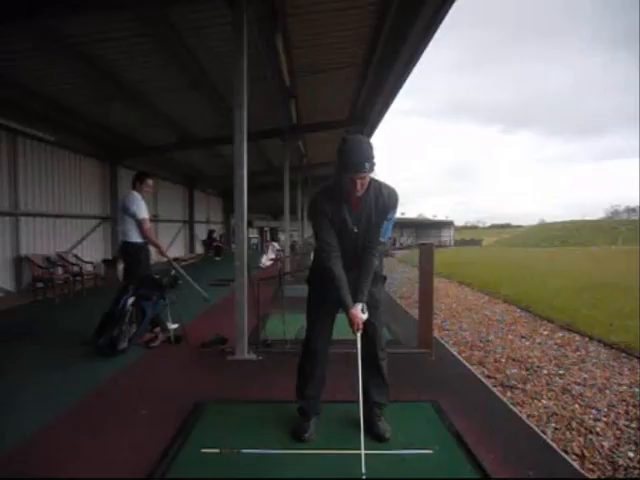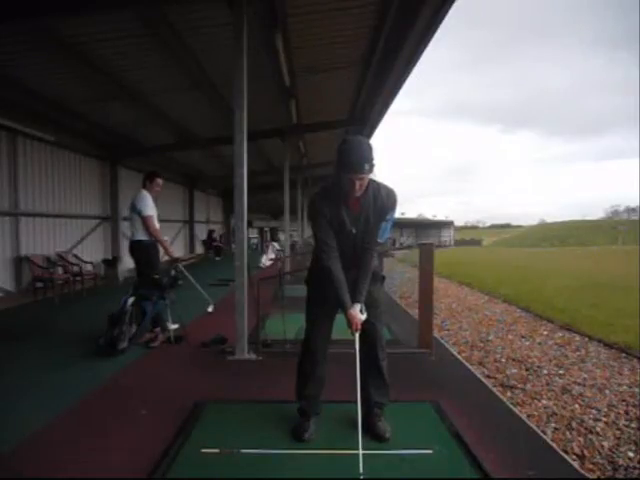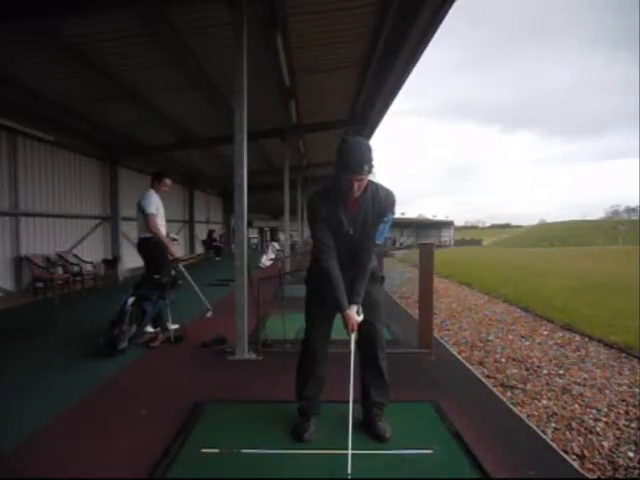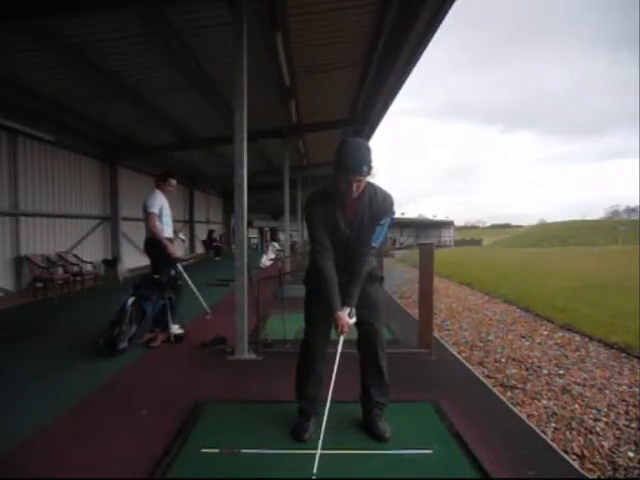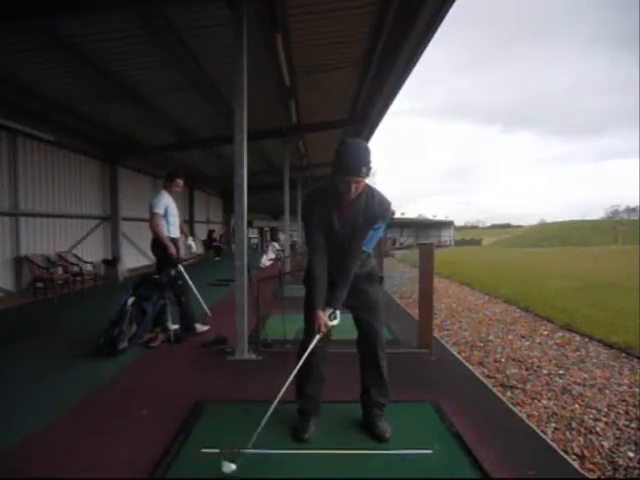
dt=1s
person 1, frame 1
left shoulder: (386, 197)
right shoulder: (322, 201)
left elbow: (371, 250)
right elbow: (330, 255)
left wrist: (360, 299)
right wrist: (348, 305)
left hip: (367, 276)
right hip: (328, 276)
left knee: (374, 343)
right knee: (316, 343)
left ankle: (375, 411)
right ankle: (308, 412)
person 1, frame 2
left shoulder: (385, 198)
right shoulder: (321, 201)
left elbow: (369, 250)
right elbow: (328, 255)
left wrist: (358, 299)
right wrist: (346, 305)
left hip: (366, 275)
right hip: (326, 276)
left knee: (374, 341)
right knee: (315, 342)
left ankle: (374, 411)
right ankle: (308, 412)
person 1, frame 3
left shoulder: (383, 199)
right shoulder: (319, 201)
left elbow: (367, 251)
right elbow: (326, 256)
left wrist: (356, 300)
right wrist: (343, 305)
left hip: (364, 275)
right hip: (325, 276)
left knee: (373, 340)
right knee: (315, 342)
left ankle: (374, 411)
right ankle: (308, 412)
person 1, frame 4
left shoulder: (382, 202)
right shoulder: (317, 203)
left elbow: (364, 254)
right elbow: (323, 256)
left wrist: (350, 302)
right wrist: (335, 308)
left hip: (364, 277)
right hip: (323, 277)
left knee: (373, 342)
right knee: (314, 343)
left ankle: (374, 412)
right ankle: (308, 412)
person 1, frame 5
left shoulder: (379, 205)
right shoulder: (315, 201)
left elbow: (355, 256)
right elbow: (317, 255)
left wrist: (335, 304)
right wrist: (318, 305)
left hip: (362, 278)
right hip: (322, 277)
left knee: (373, 343)
right knee: (313, 343)
left ankle: (374, 412)
right ankle: (308, 412)
person 2, frame 1
left shoulder: (127, 199)
right shoulder: (137, 200)
right elbow: (145, 230)
right wrist: (160, 247)
left hip: (129, 246)
right hip: (137, 248)
left knee: (137, 287)
right knee: (137, 288)
person 2, frame 2
left shoulder: (140, 198)
right shoulder: (145, 198)
right elbow: (150, 228)
left wrist: (161, 242)
right wrist: (166, 246)
left hip: (140, 244)
right hip: (145, 245)
left knee: (146, 286)
right knee: (151, 286)
left ankle: (156, 327)
right ankle: (158, 328)
person 2, frame 3
left shoulder: (153, 198)
right shoulder: (150, 197)
right elbow: (151, 226)
left wrist: (166, 239)
right wrist: (167, 244)
left hip: (153, 243)
right hip: (152, 243)
left ankle: (157, 325)
right ankle: (159, 327)
person 2, frame 4
left shoulder: (161, 199)
right shoulder: (155, 198)
right elbow: (151, 224)
left wrist: (174, 234)
right wrist: (167, 244)
left hip: (161, 244)
right hip: (158, 244)
right knee: (171, 284)
left ankle: (160, 325)
right ankle: (164, 326)
person 2, frame 5
left shoulder: (170, 200)
right shoulder: (161, 198)
left elbow: (177, 222)
right elbow: (154, 224)
left wrist: (188, 237)
right wrist: (168, 244)
left hip: (170, 244)
right hip: (165, 245)
left knee: (165, 284)
right knee: (178, 285)
right ankle: (189, 324)
